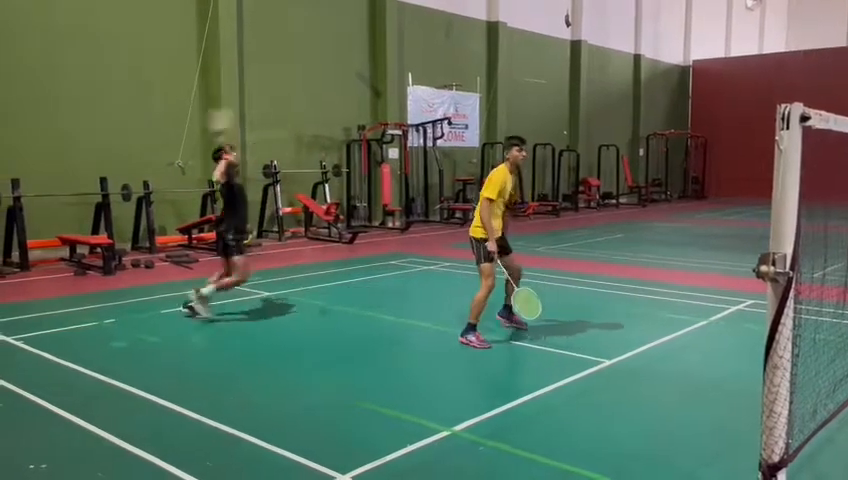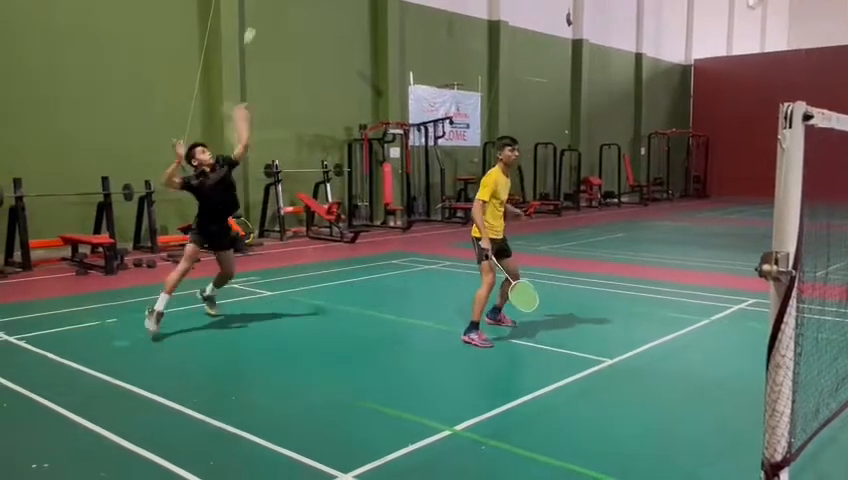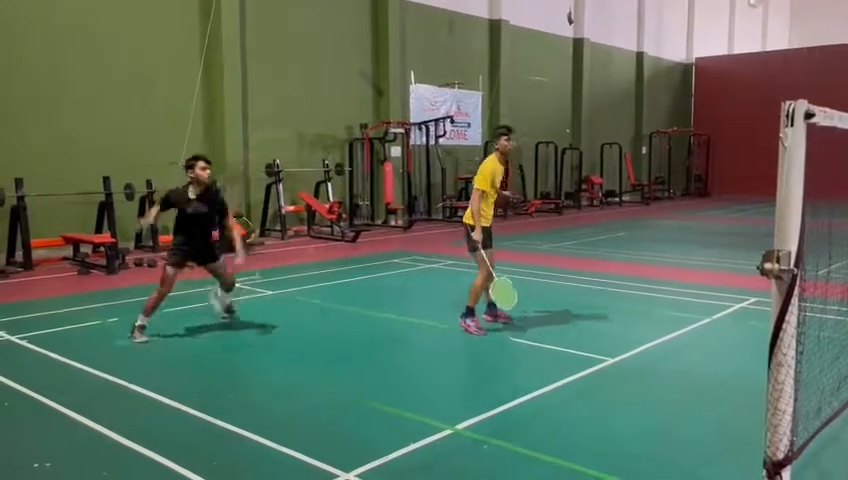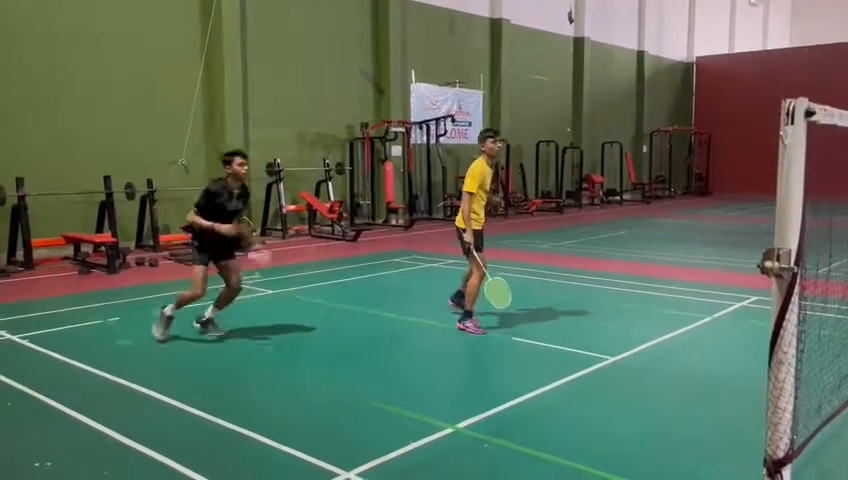
dt=0.2s
person 1, frame 1
left shoulder: (510, 176)
right shoulder: (498, 175)
right elbow: (484, 207)
right wrist: (491, 240)
left hip: (496, 234)
right hip: (482, 235)
left knee: (516, 272)
right knee: (488, 283)
left ankle: (507, 312)
right ankle: (468, 332)
person 1, frame 2
left shoulder: (507, 177)
right shoulder: (492, 177)
right elbow: (476, 209)
left wrist: (511, 210)
right wrist: (484, 238)
left hip: (498, 235)
right hip: (484, 236)
left knee: (514, 275)
right knee: (489, 281)
left ankle: (495, 313)
right ankle: (472, 330)
person 1, frame 3
left shoulder: (501, 165)
right shoulder: (489, 166)
right elbow: (475, 198)
left wrist: (501, 193)
right wrist: (477, 229)
left hip: (486, 223)
right hip: (475, 224)
left knee: (490, 267)
right knee: (485, 270)
left ankle: (491, 309)
right ankle: (468, 315)
person 1, frame 4
left shoulder: (489, 168)
right shoulder: (478, 169)
right elbow: (465, 201)
right wrist: (468, 232)
left hip: (477, 225)
right hip: (468, 227)
left knee: (477, 268)
right knee: (479, 271)
left ankle: (459, 297)
right ankle: (466, 318)
person 2, frame 1
left shoulder: (232, 178)
right shoulder: (229, 180)
right elbow: (217, 178)
right wrist: (225, 159)
left hip: (233, 233)
right hip: (230, 234)
left knee: (226, 273)
right knee: (240, 277)
left ankle: (194, 303)
right ankle: (202, 294)
person 2, frame 2
left shoulder: (224, 166)
right shoulder: (194, 180)
left elbow: (243, 146)
right elbow: (169, 183)
left wrist: (241, 118)
right wrist: (178, 160)
left hip: (221, 229)
right hip: (202, 229)
left knee: (228, 273)
right knee: (183, 267)
left ankle: (208, 294)
right ankle: (157, 310)
person 2, frame 3
left shoulder: (214, 195)
right shoulder: (175, 195)
left elbow: (230, 225)
right elbow: (158, 208)
left wrist: (239, 250)
right wrist: (149, 218)
left hip: (204, 245)
right hip: (181, 246)
left knee: (229, 280)
right knee: (163, 290)
left ankle: (224, 302)
right ankle: (140, 325)
person 2, frame 4
left shoulder: (244, 193)
right shoulder: (213, 190)
right elbow: (191, 217)
left wrist: (245, 234)
right wrist: (216, 227)
left hip: (224, 243)
right hip: (203, 243)
left knee: (235, 285)
right knee: (198, 292)
left ankle: (207, 319)
right ankle: (167, 314)
